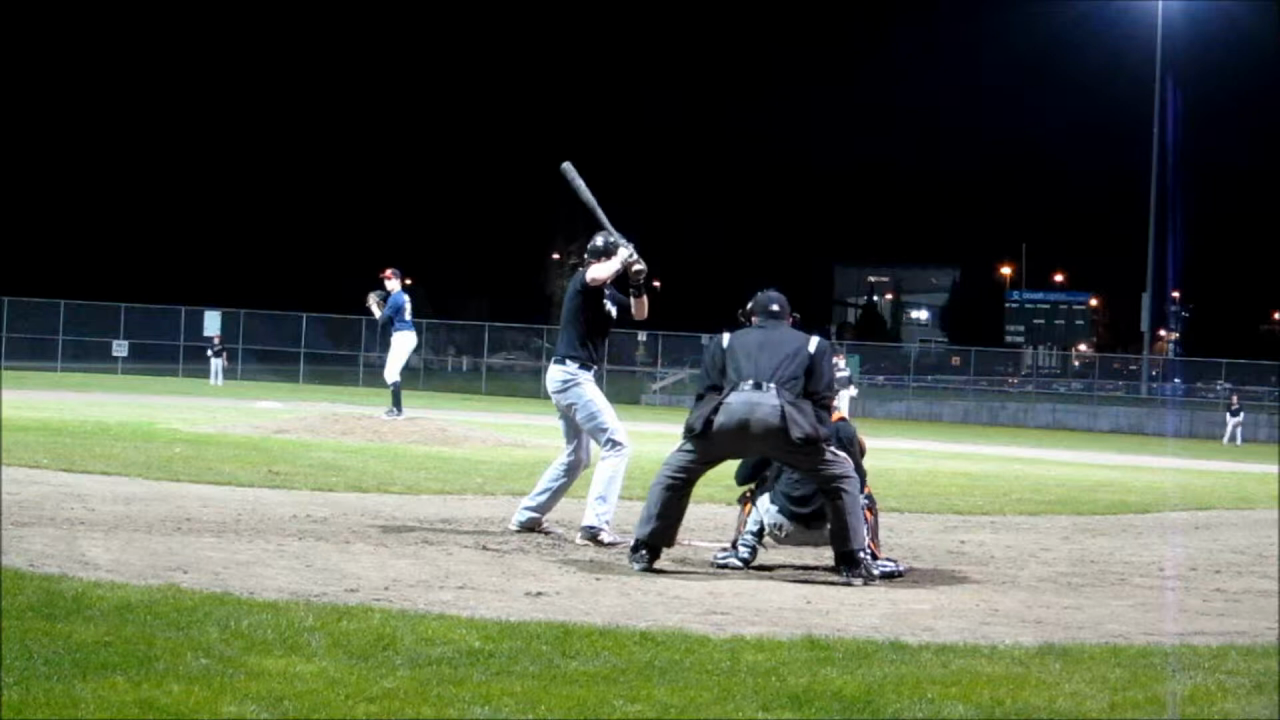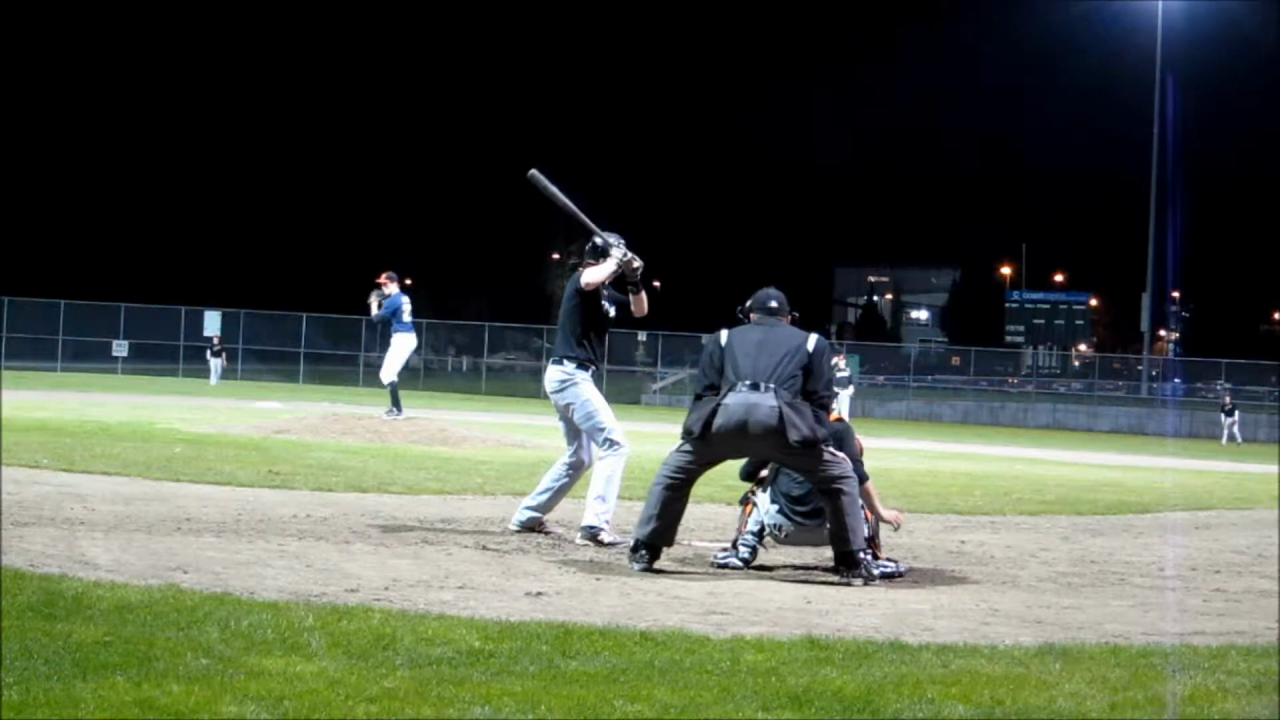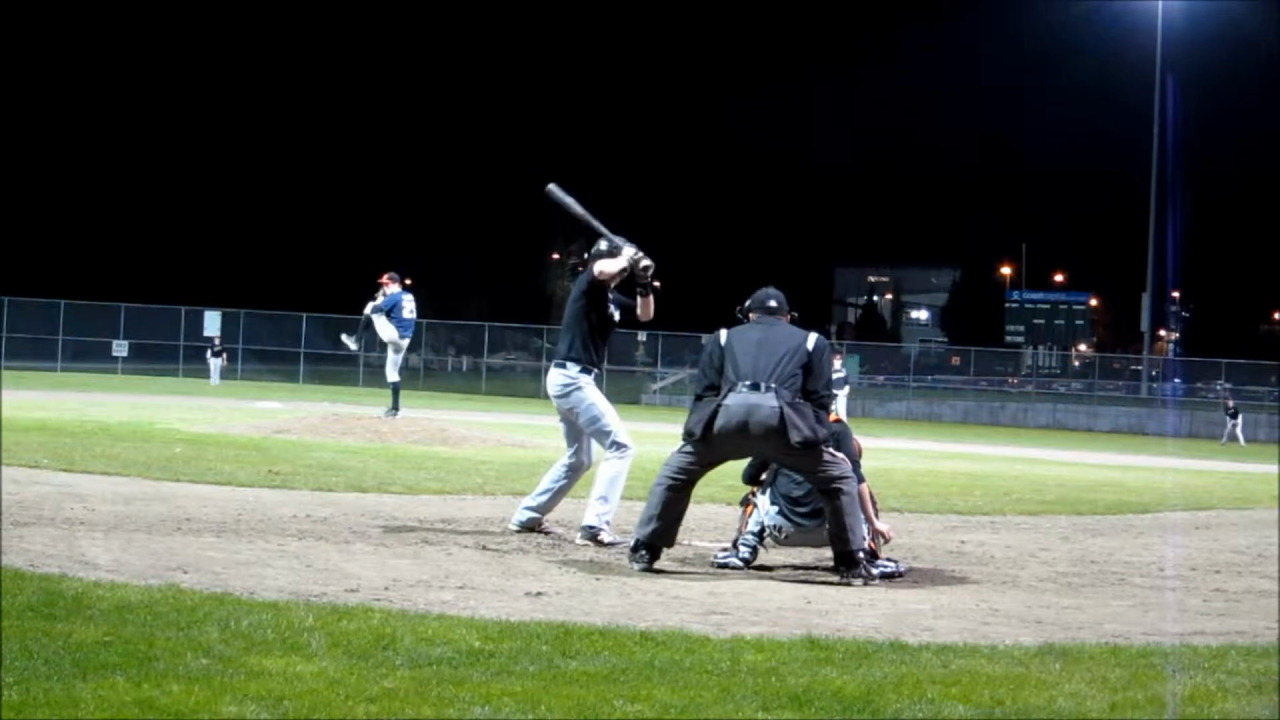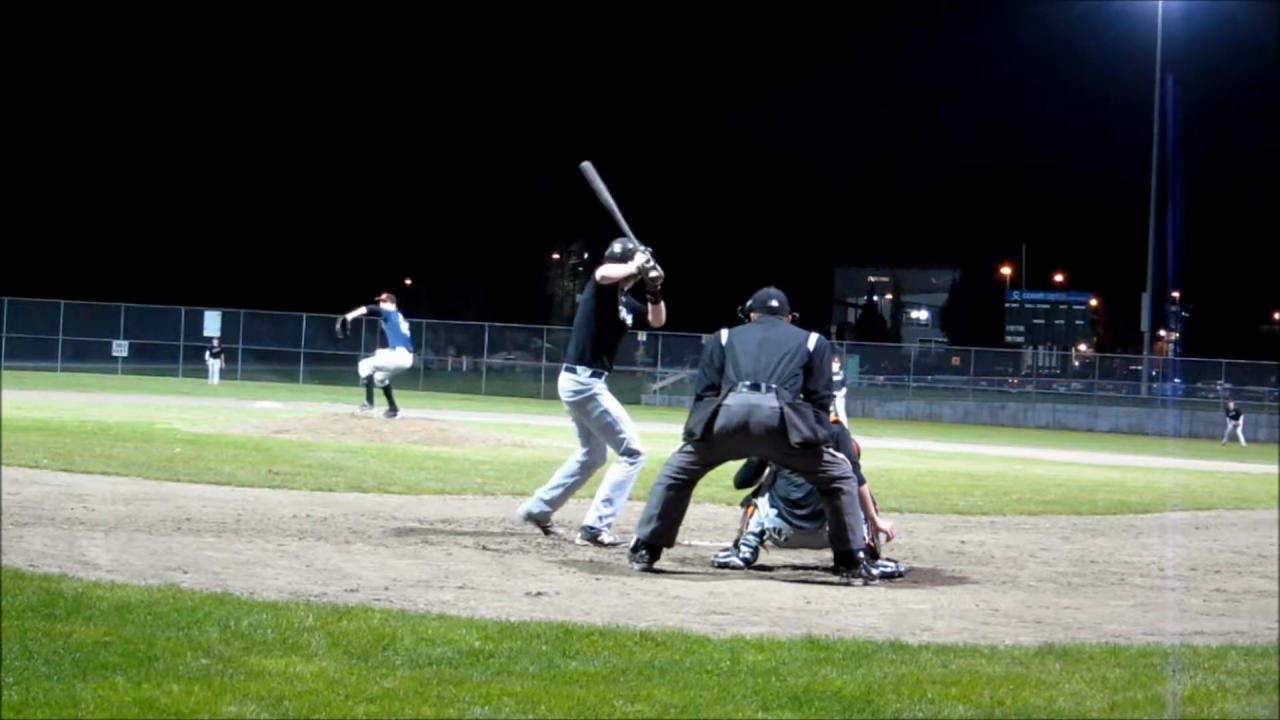
dt=0.4s
person 1, frame 1
left shoulder: (607, 291)
right shoulder: (584, 279)
left elbow: (639, 314)
right elbow: (596, 274)
left wrist: (637, 283)
right wrist: (621, 259)
left hip: (571, 377)
right hip: (572, 375)
left knee: (577, 455)
right knee: (617, 444)
left ankle: (527, 515)
right ankle: (594, 527)
person 1, frame 2
left shoulder: (606, 293)
right shoulder: (581, 279)
left elbow: (640, 310)
right elbow: (590, 280)
left wrist: (634, 280)
right wrist: (615, 261)
left hip: (572, 377)
right hip: (570, 375)
left knee: (579, 456)
right knee: (614, 444)
left ankle: (528, 515)
right ankle: (594, 526)
person 1, frame 3
left shoulder: (610, 295)
right shoulder: (589, 283)
left elbow: (645, 315)
right elbow: (602, 269)
left wrist: (644, 283)
right wrist: (627, 259)
left hip: (570, 380)
right hip: (572, 378)
left knee: (579, 458)
right knee: (620, 446)
left ankle: (527, 516)
right ankle: (594, 526)
person 1, frame 4
left shoulder: (624, 299)
right shoulder: (604, 286)
left elbow: (657, 321)
right elbow: (604, 273)
left wrist: (654, 289)
right wrist: (634, 266)
left hip: (583, 382)
right hip: (584, 381)
left knee: (591, 454)
right knee: (632, 451)
left ankle: (538, 508)
right ankle: (594, 527)
person 2, frame 1
left shoulder: (727, 340)
right shoulder: (814, 344)
left elbow: (707, 394)
right elbow: (821, 401)
left wrist: (700, 440)
right wrist: (823, 447)
left hip: (729, 412)
right hip: (782, 415)
left knee: (675, 472)
right knee: (842, 477)
left ankle: (643, 551)
right ankle: (854, 563)
person 2, frame 2
left shoulder: (724, 337)
right shoulder: (811, 342)
left elbow: (704, 394)
right elbow: (819, 401)
left wrist: (696, 439)
right wrist: (818, 446)
left hip: (728, 413)
right hip: (779, 417)
left knee: (674, 472)
right knee: (840, 478)
left ankle: (643, 552)
right ankle: (854, 564)
person 2, frame 3
left shoulder: (724, 337)
right shoulder: (811, 341)
left elbow: (704, 394)
right elbow: (819, 400)
left wrist: (696, 439)
right wrist: (818, 446)
left hip: (728, 413)
right hip: (780, 417)
left knee: (675, 473)
right knee: (839, 478)
left ankle: (644, 551)
right ankle: (853, 563)
person 2, frame 4
left shoulder: (726, 337)
right shoulder: (812, 341)
left elbow: (705, 393)
right elbow: (819, 400)
left wrist: (693, 442)
right wrist: (821, 445)
left hip: (729, 413)
right hip: (780, 416)
left knee: (675, 473)
right knee: (839, 478)
left ankle: (644, 551)
right ankle: (853, 563)
person 3, frame 1
right shoulder: (843, 429)
left elbow: (743, 478)
right elbow: (857, 485)
left hip: (780, 526)
right hip: (828, 527)
left knee: (758, 492)
right knee: (863, 497)
left ankle: (741, 552)
right ankle: (872, 561)
person 3, frame 2
right shoulder: (839, 428)
left elbow: (747, 474)
right elbow: (858, 477)
right wrist: (880, 511)
left hip: (780, 526)
right hip: (826, 527)
left knee: (759, 491)
right knee: (862, 495)
left ankle: (742, 552)
right ankle: (873, 560)
person 3, frame 3
right shoulder: (837, 429)
left elbow: (750, 477)
right elbow: (855, 479)
right wrist: (874, 522)
left hip: (780, 526)
right hip: (826, 527)
left knee: (759, 491)
right knee: (861, 494)
left ankle: (743, 551)
right ankle: (871, 558)
person 3, frame 4
right shoulder: (835, 430)
left elbow: (742, 481)
right elbow: (855, 479)
right wrist: (875, 521)
left hip: (779, 528)
right hip: (826, 529)
left knee: (761, 494)
right knee: (860, 494)
left ankle: (744, 551)
right ankle: (870, 559)
